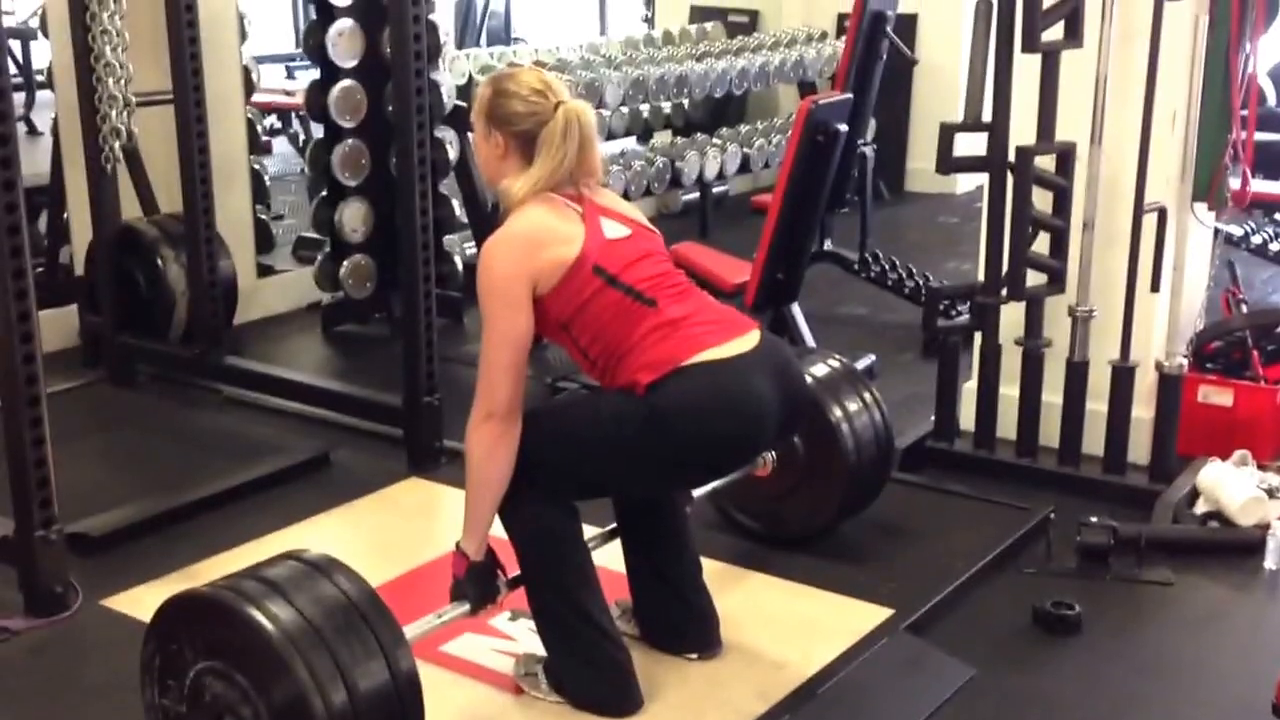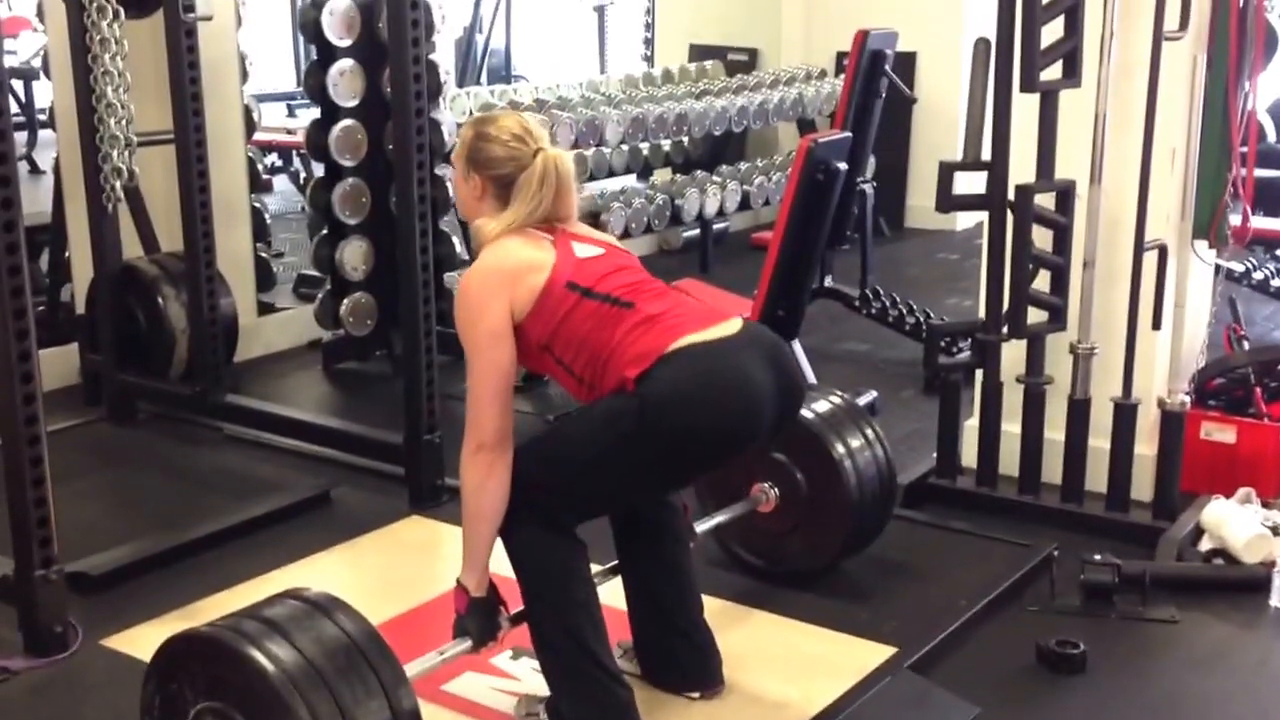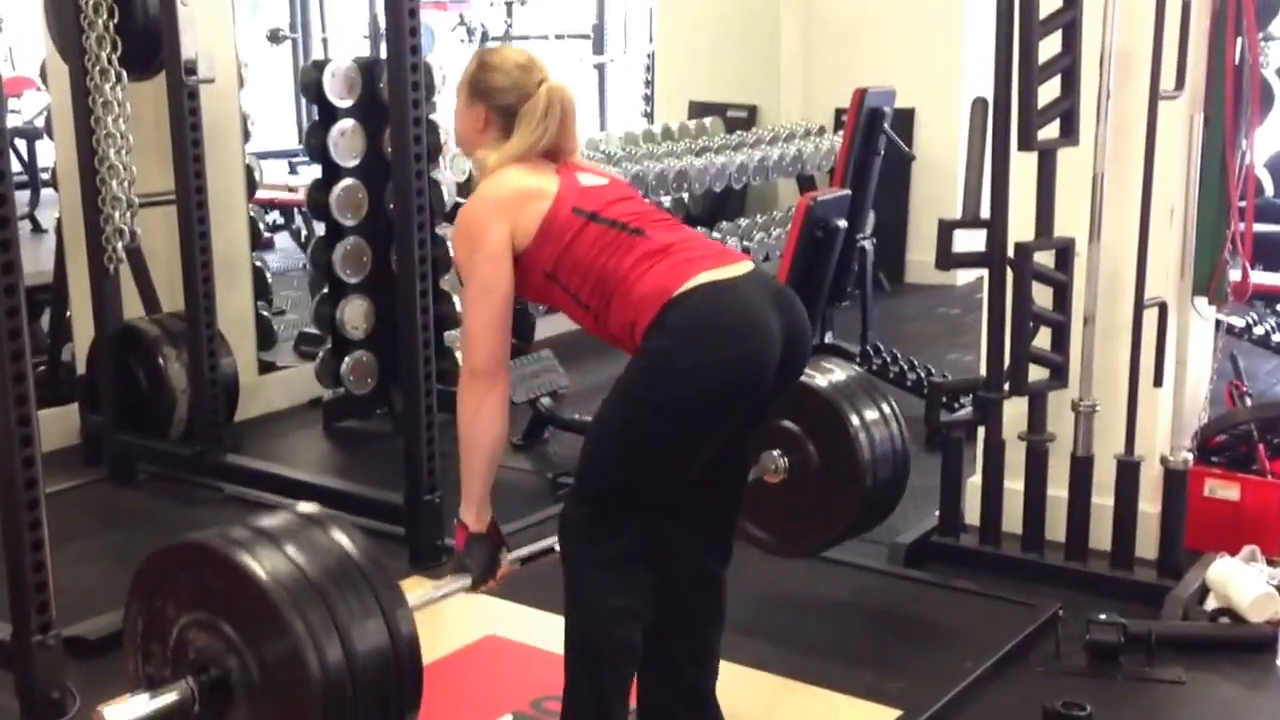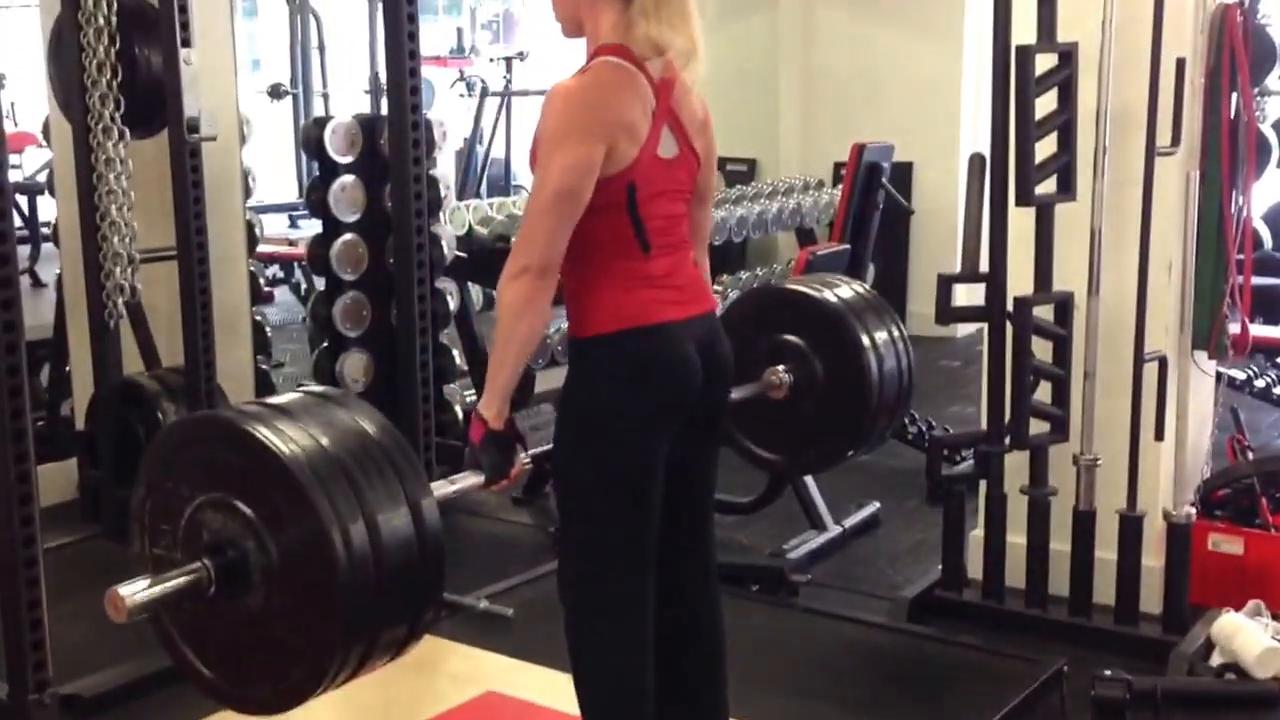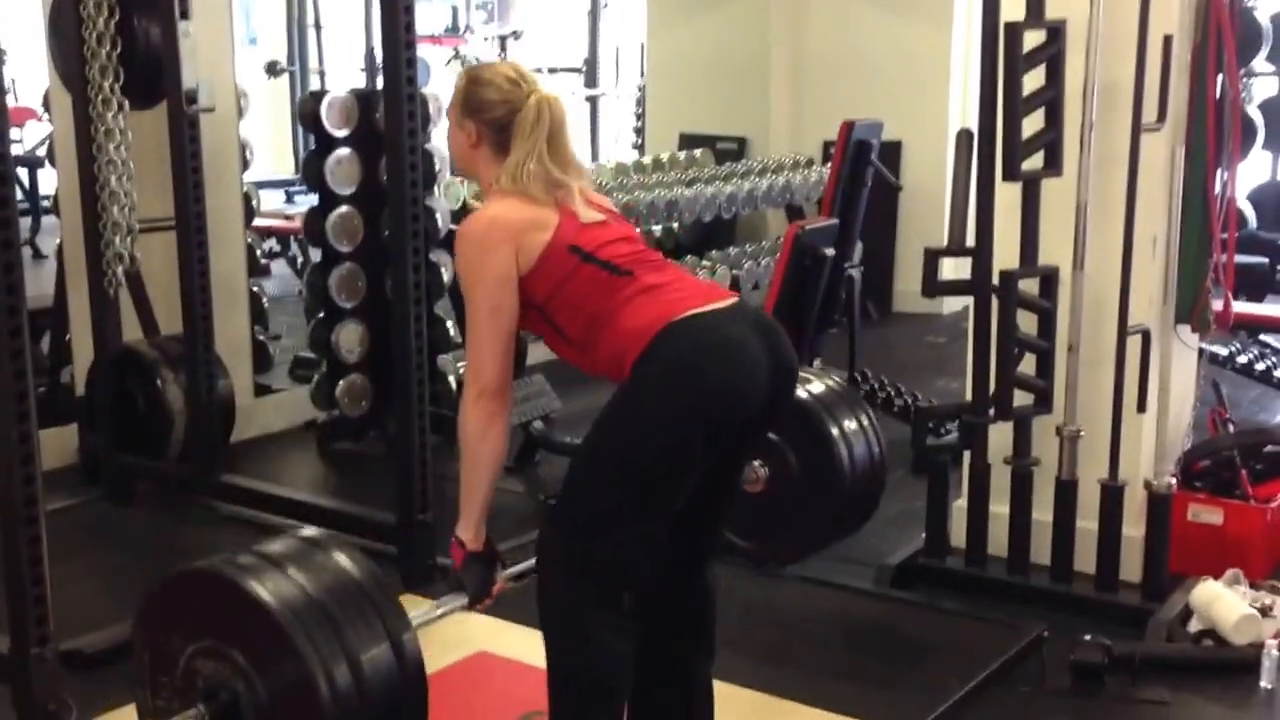
dt=1s
person 1, frame 1
left shoulder: (513, 244)
right shoulder: (606, 204)
left elbow: (497, 414)
left wrist: (472, 547)
left hip: (709, 405)
right hip: (773, 376)
left knee: (524, 464)
right knee: (631, 432)
right ankle: (678, 620)
person 1, frame 2
left shoulder: (488, 277)
right shoulder: (580, 239)
left elbow: (488, 446)
left wrist: (473, 584)
left hip: (701, 390)
right hip: (769, 366)
left knee: (528, 502)
right knee: (630, 468)
right ankle: (682, 661)
person 1, frame 3
left shoulder: (489, 205)
right shoulder: (584, 175)
left elbow: (485, 377)
left wrist: (475, 519)
left hip: (703, 335)
right hip: (772, 313)
left knee: (601, 543)
right knee: (692, 533)
person 1, frame 4
left shoulder: (586, 96)
right shoulder: (685, 92)
left elbow: (534, 268)
left wrist: (492, 411)
left hip: (625, 363)
right hip: (699, 348)
left knee: (606, 591)
right knee: (683, 571)
person 1, frame 5
left shoulder: (487, 230)
right shoulder: (577, 196)
left elbow: (487, 395)
left wrist: (471, 534)
left hip: (693, 367)
right hip: (759, 346)
left knee: (579, 575)
right knee: (676, 558)
